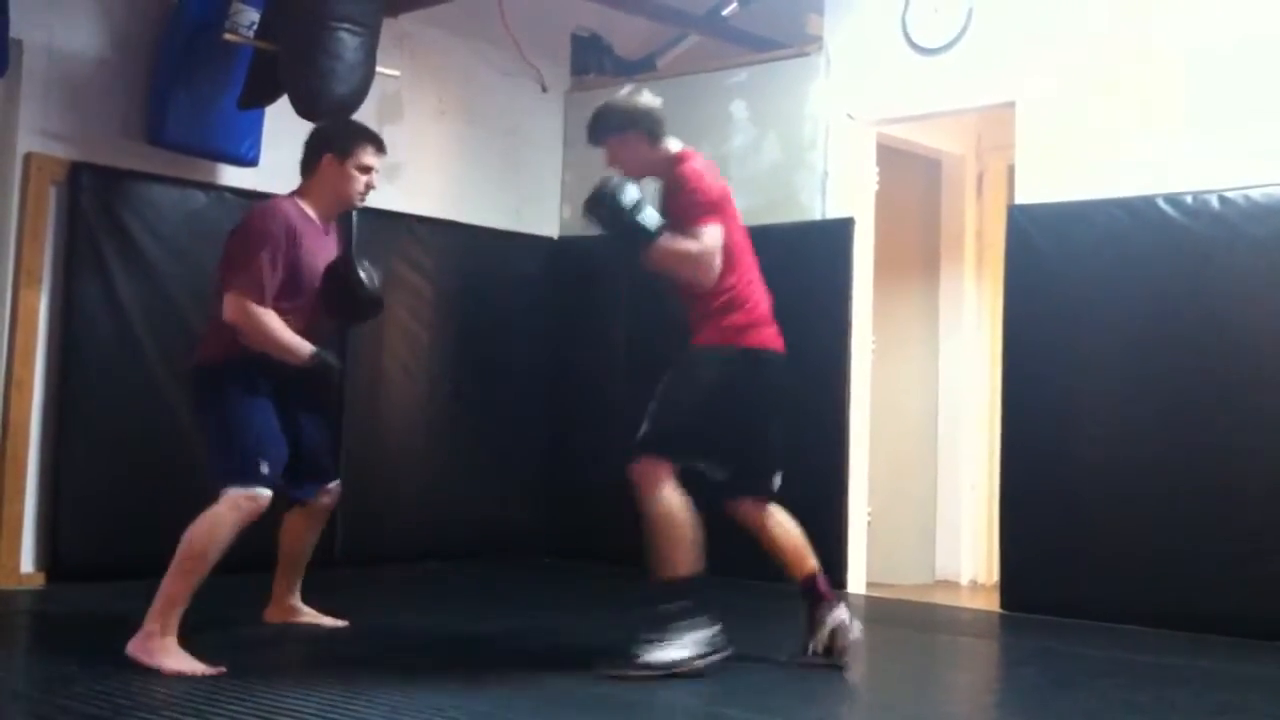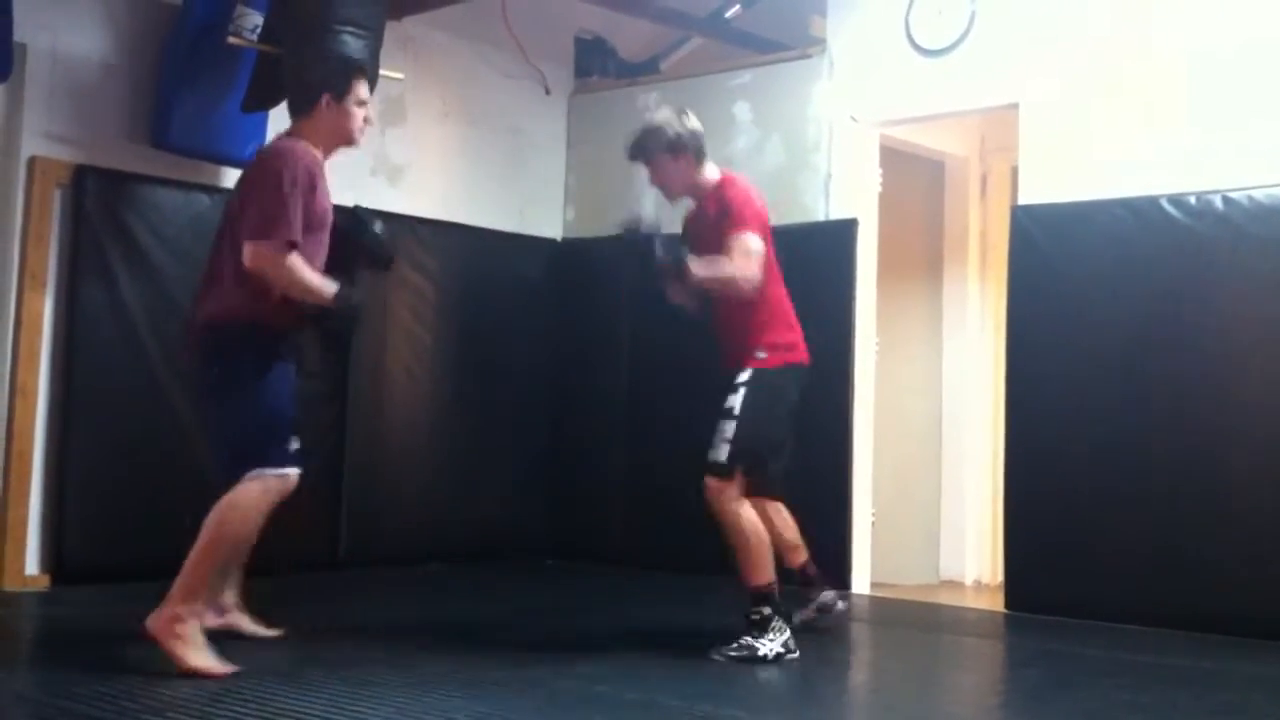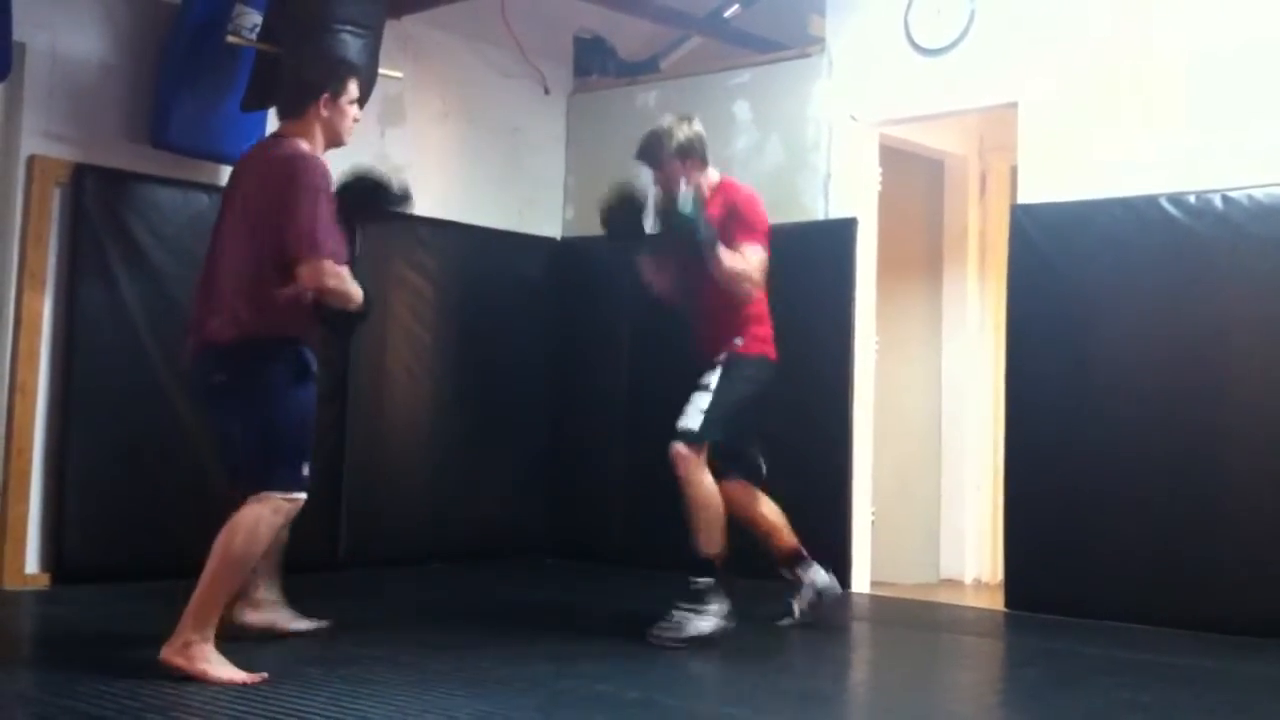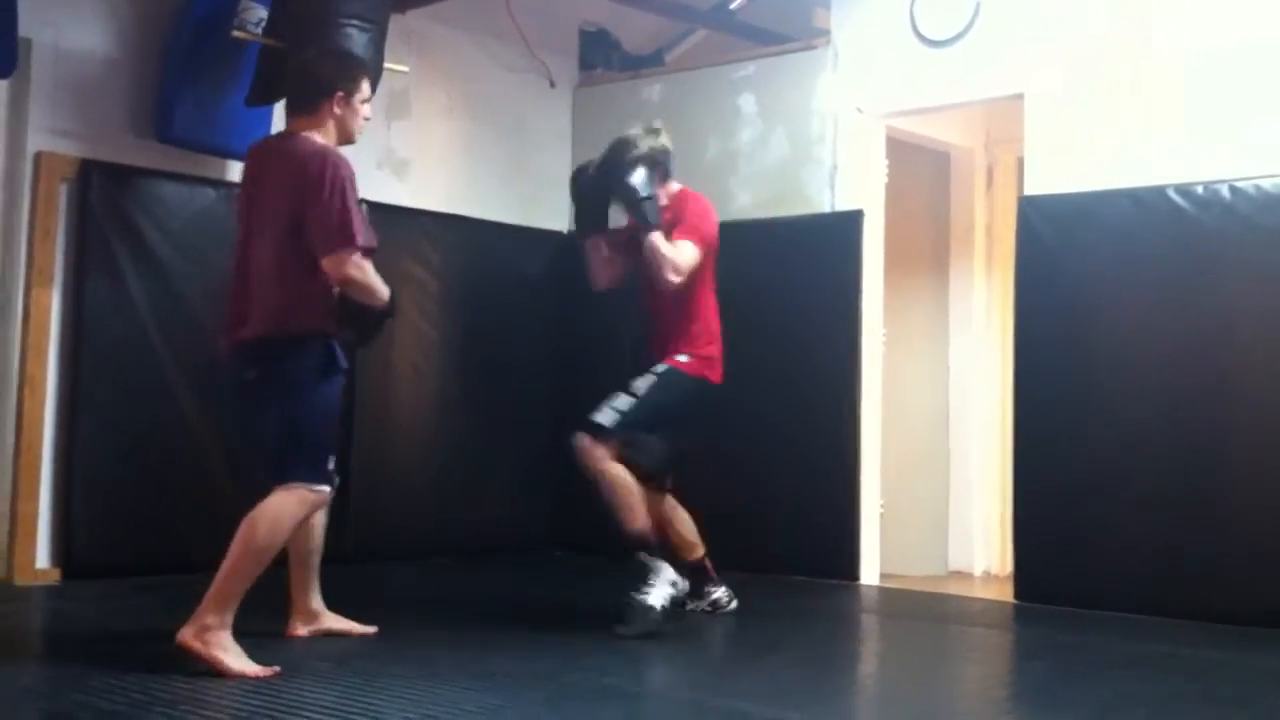
dt=0.3s
person 1, frame 1
left shoulder: (329, 229)
right shoulder: (275, 219)
right elbow: (240, 310)
right wrist: (309, 356)
left hip: (281, 378)
right hip: (236, 375)
left knee: (320, 489)
right knee: (249, 495)
left ankle: (286, 601)
right ankle: (155, 634)
person 1, frame 2
left shoulder: (303, 165)
right shoulder: (290, 161)
right elbow: (262, 257)
left wrist: (331, 287)
right wrist: (335, 296)
left hip: (256, 336)
right hip: (243, 336)
left knee: (265, 474)
right knee: (273, 474)
left ankle: (221, 601)
right ankle: (177, 613)
person 1, frame 3
left shoulder: (263, 157)
right shoulder: (305, 168)
right elbow: (321, 273)
left wrist: (347, 208)
right wrist: (357, 301)
left hip: (225, 342)
right hip: (268, 348)
left knee: (271, 487)
right knee: (279, 495)
left ankle: (259, 598)
right ankle: (191, 640)
person 1, frame 4
left shoulder: (266, 155)
right shoulder: (325, 163)
right elbow: (343, 265)
right wrist: (384, 298)
left hip: (258, 342)
right hip: (298, 345)
left knee: (310, 482)
right knee: (304, 488)
left ankle: (307, 610)
right ankle: (210, 624)
person 2, frame 1
left shoulder: (688, 174)
right shoulder: (685, 180)
left elbow: (705, 269)
right elbow: (679, 267)
left wrist: (642, 229)
right wrist: (635, 230)
left hip: (731, 345)
right hip: (754, 347)
left knee: (652, 468)
right knee: (751, 498)
left ankle: (683, 622)
right ankle: (828, 611)
person 2, frame 2
left shoulder: (735, 197)
right shoulder: (700, 213)
left elbow: (745, 278)
right elbow: (690, 296)
left wrist: (680, 263)
right wrist: (669, 267)
left hip: (769, 358)
right hip: (762, 361)
left knee: (724, 486)
right knee: (750, 492)
left ankle: (769, 624)
right ankle: (818, 589)
person 2, frame 3
left shoulder: (739, 203)
right shoulder: (686, 208)
left elbow: (748, 282)
right elbow: (667, 287)
left wrist: (700, 239)
right wrist: (642, 253)
left hip: (745, 351)
right hip: (722, 354)
left knee: (689, 452)
right knee: (737, 482)
left ankle: (707, 596)
right ankle: (809, 577)
person 2, frame 4
left shoulder: (694, 210)
right shoulder: (646, 220)
left elbow: (673, 273)
right elbow: (602, 279)
left wrist: (645, 215)
right wrist: (591, 221)
left hip: (688, 363)
right hip: (676, 363)
left knee: (593, 445)
right knee: (650, 485)
left ankle: (659, 568)
right ankle: (709, 587)
